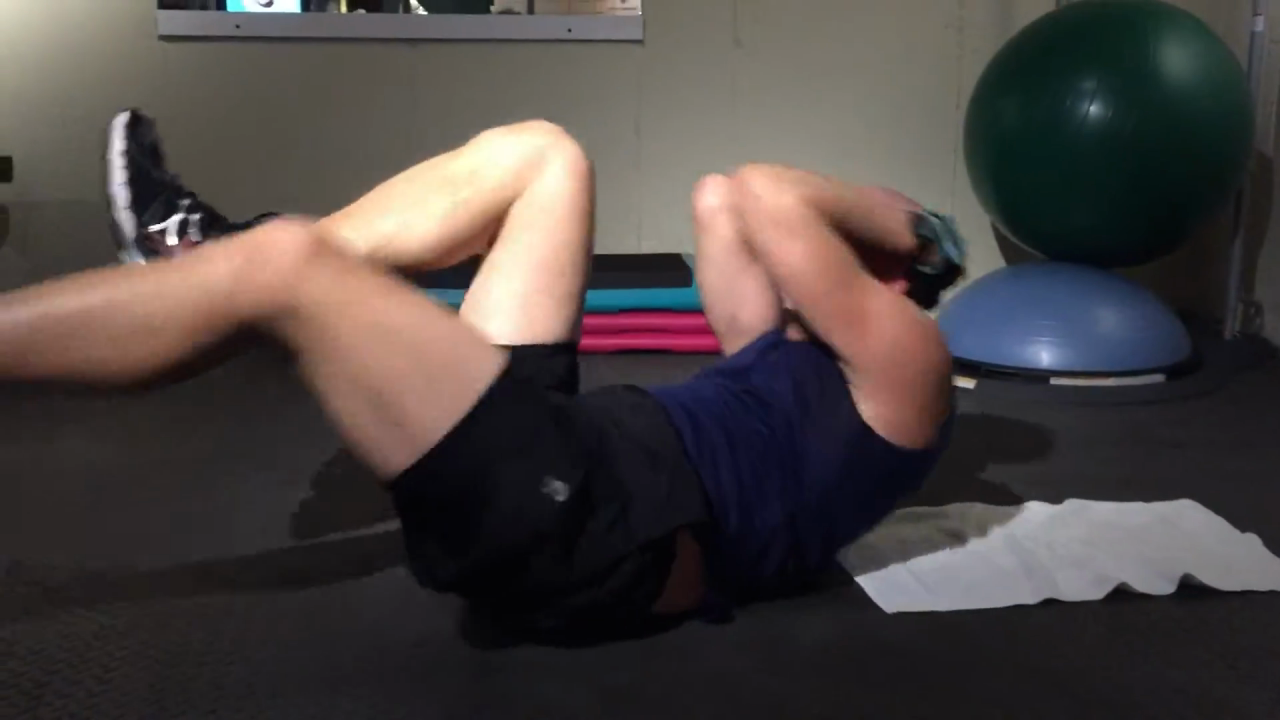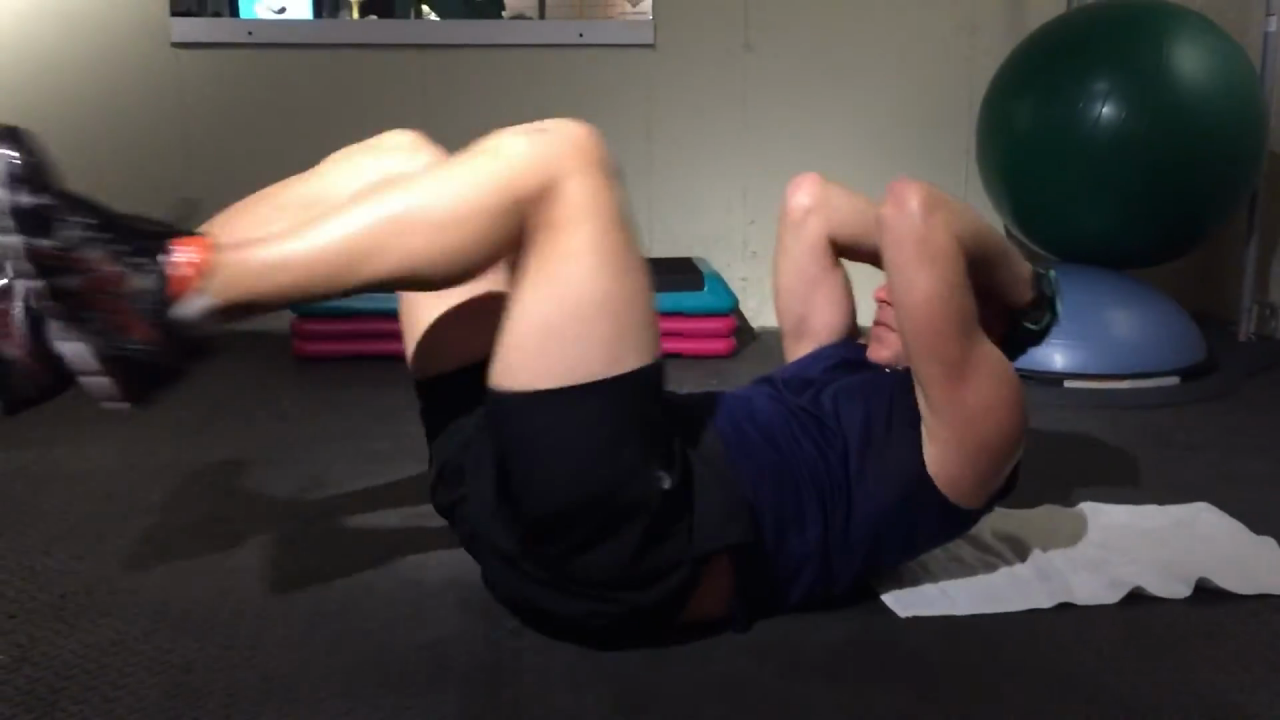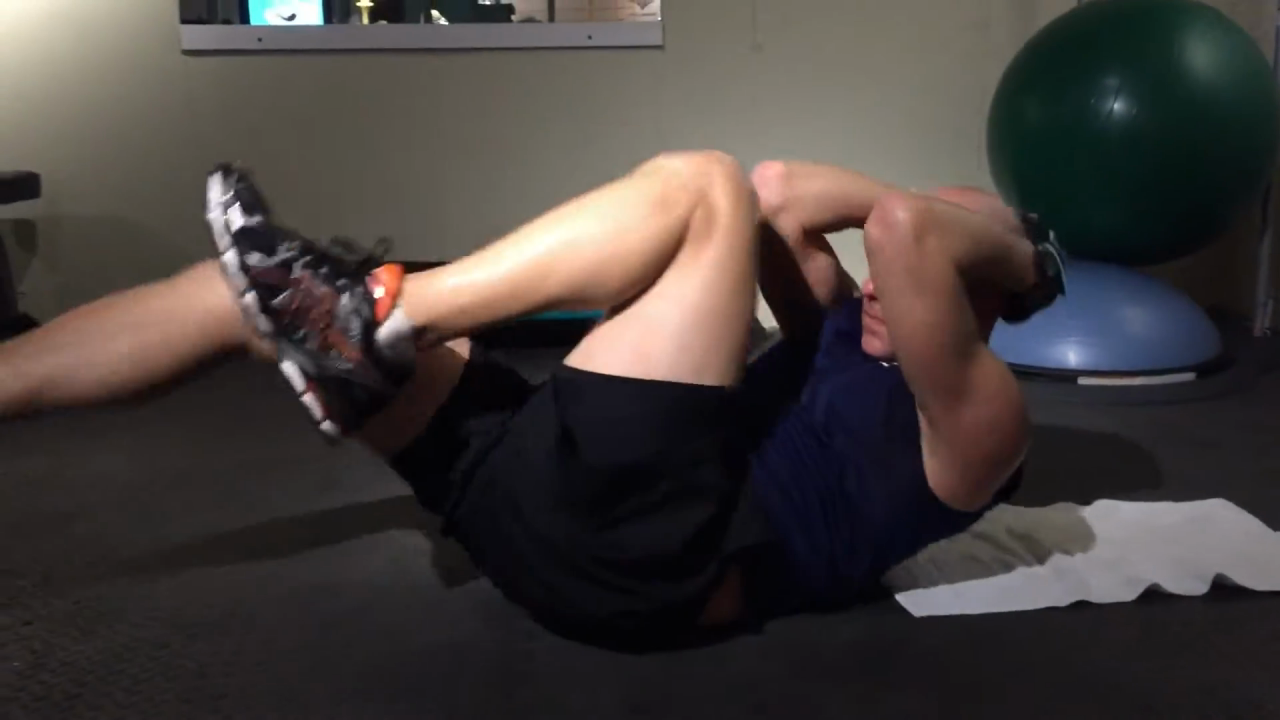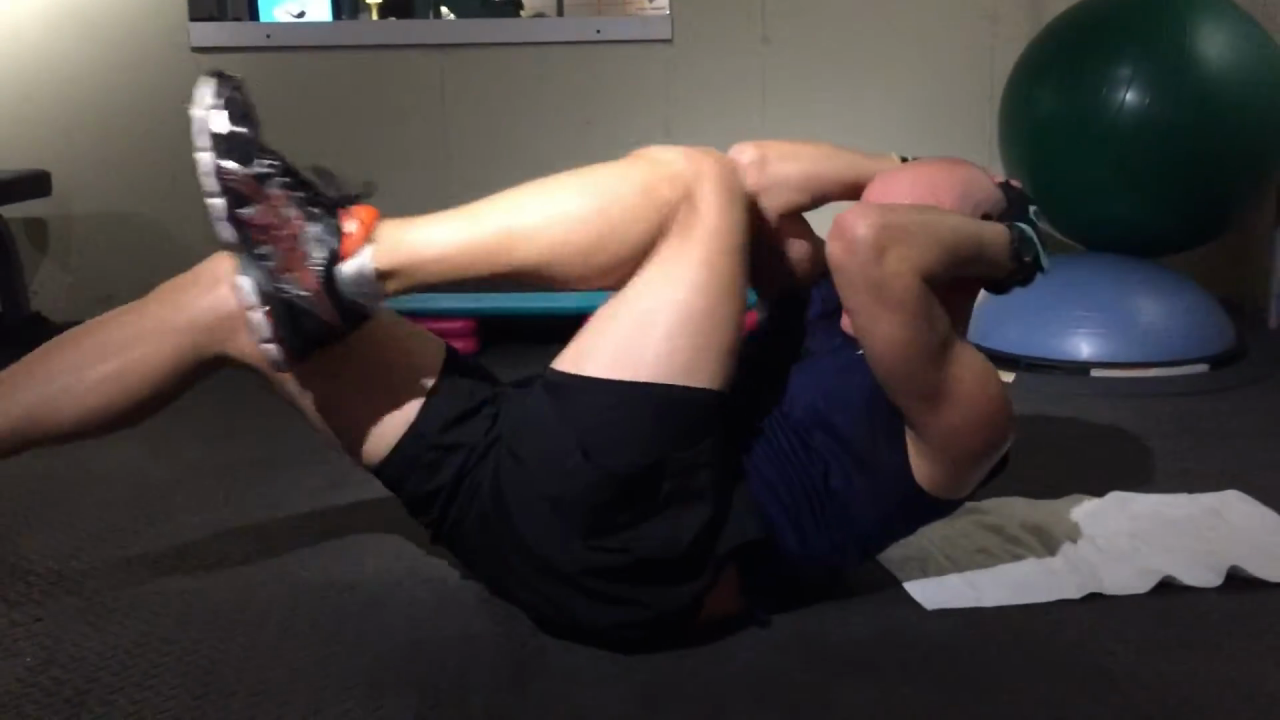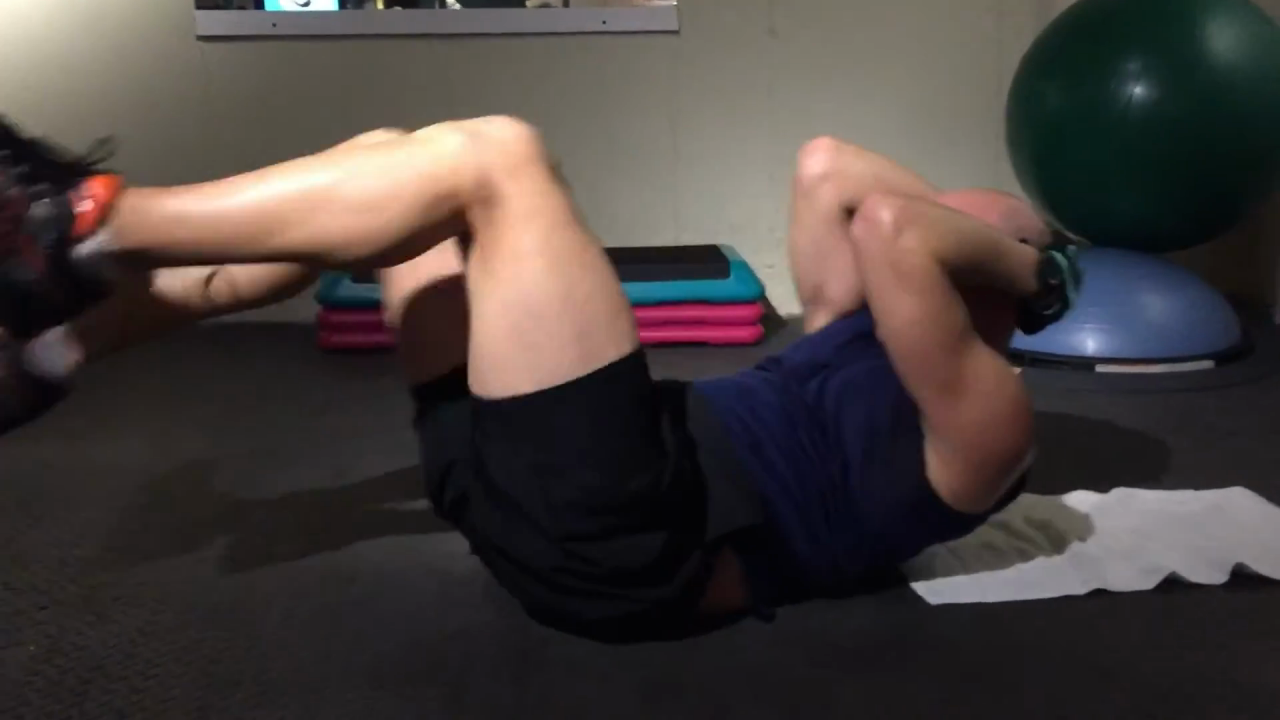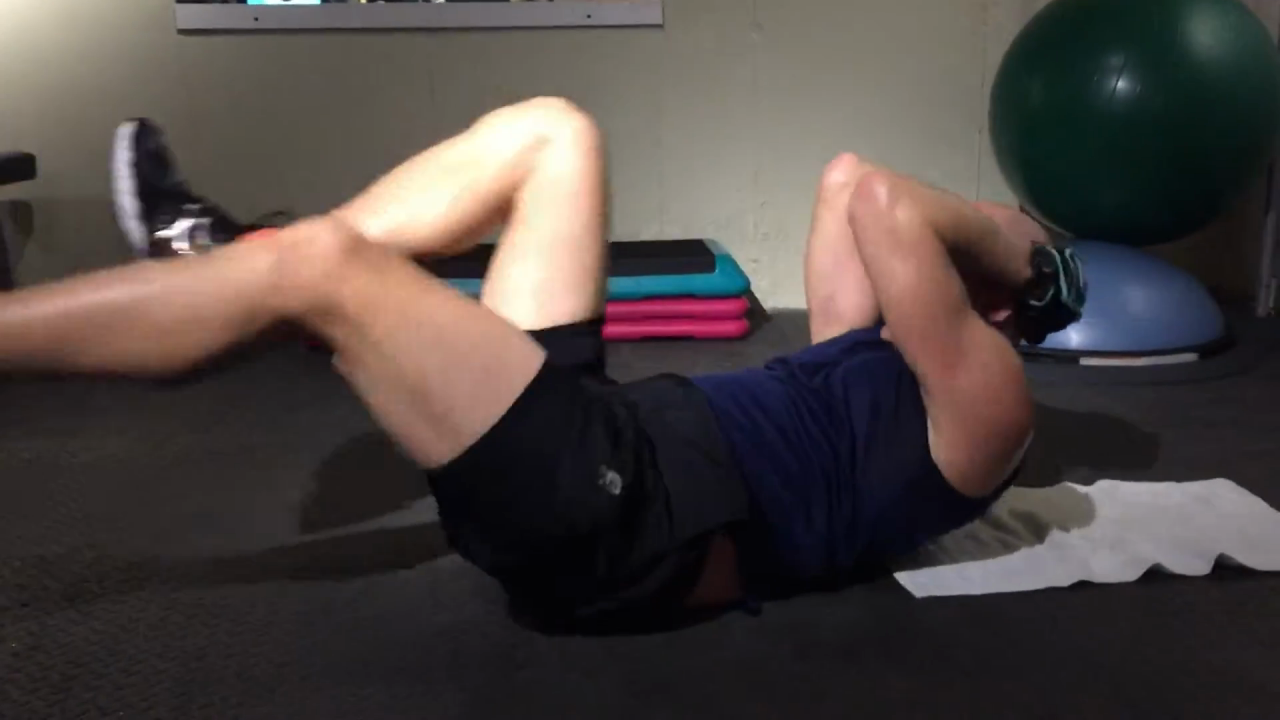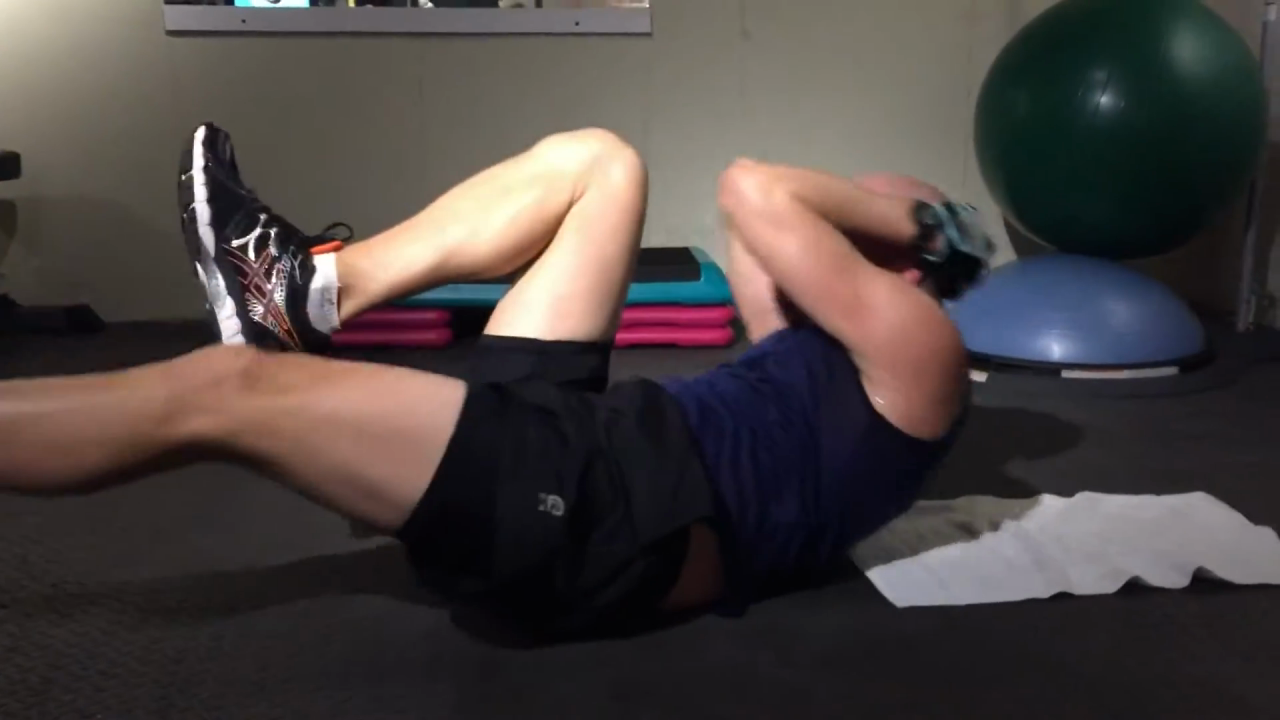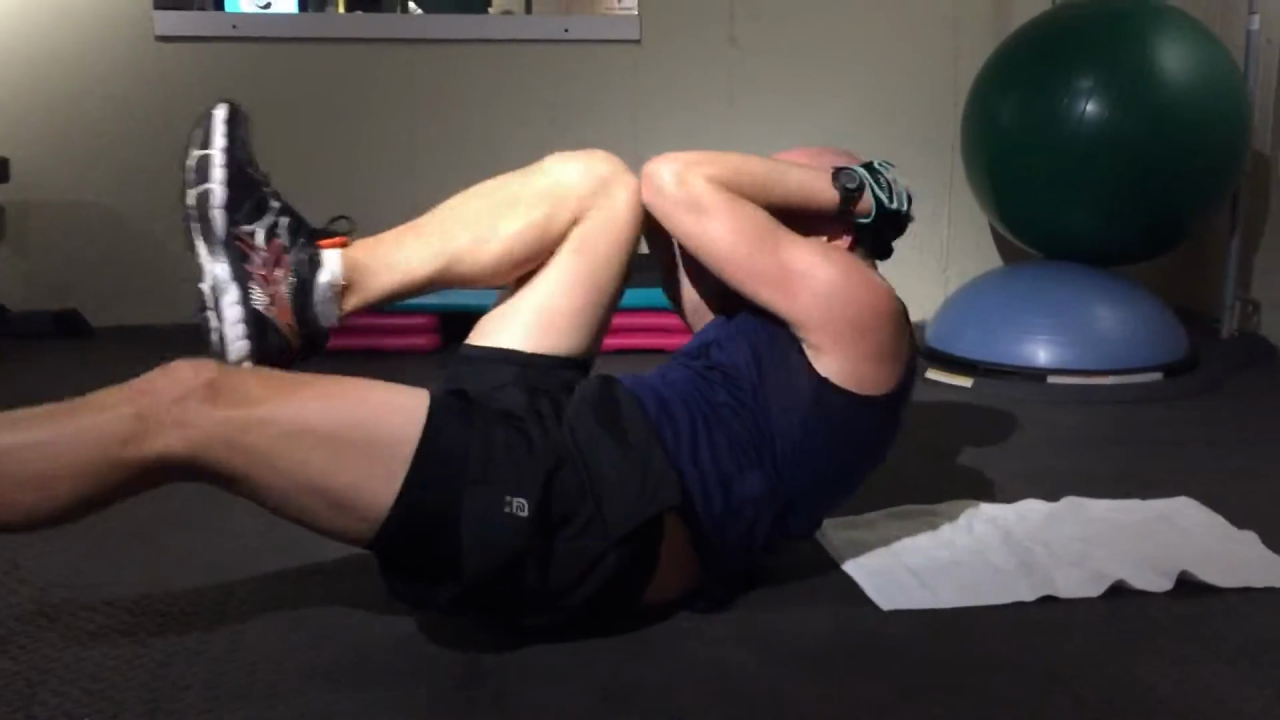
dt=0.3s
person 1, frame 1
left shoulder: (903, 361)
right shoulder: (800, 351)
left elbow: (766, 195)
right elbow: (719, 201)
left wrist: (896, 229)
right wrist: (889, 226)
left hip: (581, 535)
right hip: (561, 474)
left knee: (284, 266)
right knee: (542, 156)
right ankle: (210, 258)
person 1, frame 2
left shoulder: (976, 415)
right shoulder: (852, 366)
left elbow: (913, 213)
right elbow: (811, 201)
left wrist: (1005, 275)
right wrist: (904, 256)
left hip: (618, 538)
right hip: (552, 485)
left knee: (559, 160)
right knee: (400, 161)
left ankle: (181, 288)
person 1, frame 3
left shoulder: (977, 418)
right shoulder: (854, 332)
left elbow: (908, 232)
right elbow: (782, 184)
left wrist: (1013, 258)
right wrist: (934, 204)
left hip: (625, 533)
right hip: (548, 474)
left knee: (699, 183)
right knee: (248, 292)
left ankle: (377, 320)
person 1, frame 4
left shoulder: (961, 408)
right shoulder: (829, 305)
left elbow: (873, 242)
right elbow: (757, 165)
left wrist: (992, 243)
right wrist: (898, 170)
left hip: (616, 535)
right hip: (525, 474)
left knee: (687, 183)
right knee: (230, 295)
left ankle: (354, 255)
person 1, frame 5
left shoulder: (984, 421)
right shoulder: (871, 338)
left elbow: (891, 228)
right elbow: (827, 167)
left wrist: (1016, 261)
right wrist: (977, 213)
left hip: (628, 538)
right hip: (560, 480)
left knee: (494, 159)
right knee: (396, 154)
left ankle: (96, 219)
person 1, frame 6
left shoulder: (985, 404)
right shoulder: (875, 347)
left elbow: (884, 203)
right elbow: (846, 180)
left wrist: (1009, 251)
right wrist: (989, 221)
left hip: (613, 526)
right hip: (605, 452)
left knee: (321, 267)
right knee: (550, 132)
right ankle: (214, 264)
person 1, frame 7
left shoulder: (917, 345)
right shoulder: (837, 347)
left elbow: (756, 193)
right elbow: (768, 213)
left wrist: (912, 225)
right wrist: (891, 211)
left hip: (609, 520)
right hip: (570, 439)
left knee: (220, 389)
right knee: (596, 161)
right ankle: (311, 289)
person 1, frame 8
left shoulder: (857, 311)
right shoulder: (780, 329)
left elbow: (677, 182)
right elbow: (681, 208)
left wrist: (837, 190)
right wrist: (829, 185)
left hip: (578, 519)
right hip: (539, 438)
left knee: (186, 407)
right knee: (595, 182)
right ankle: (316, 283)
